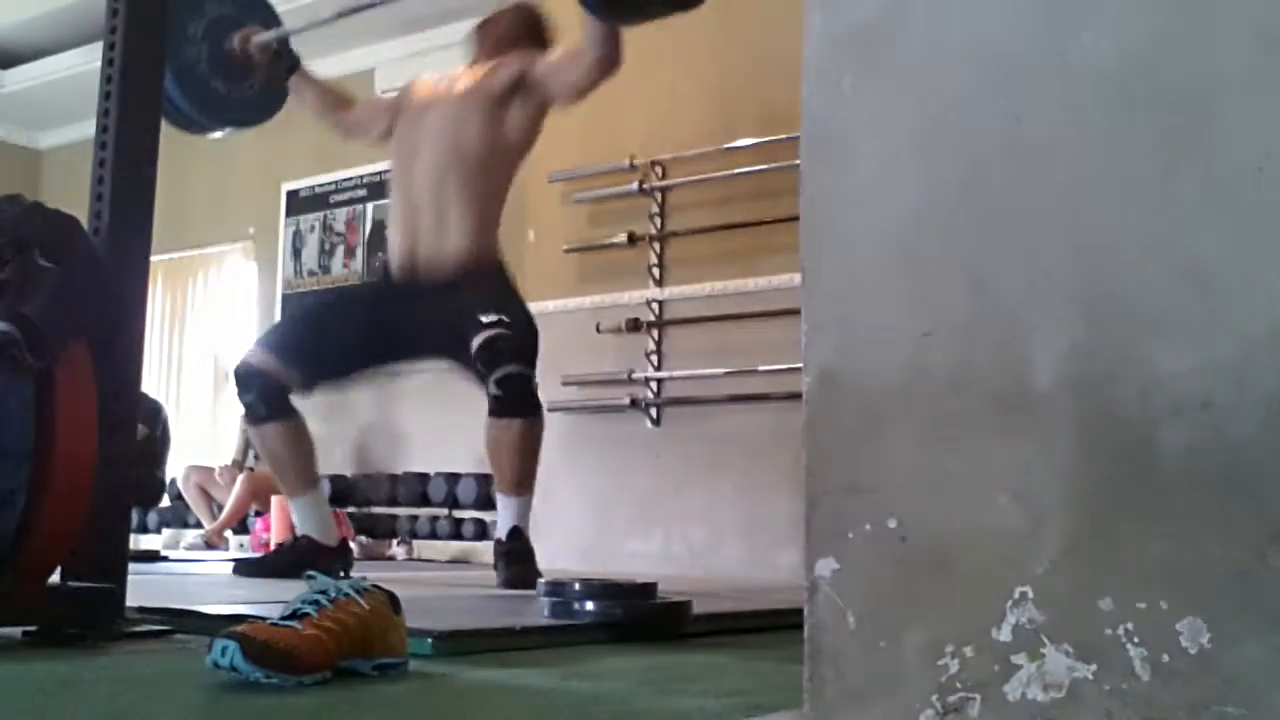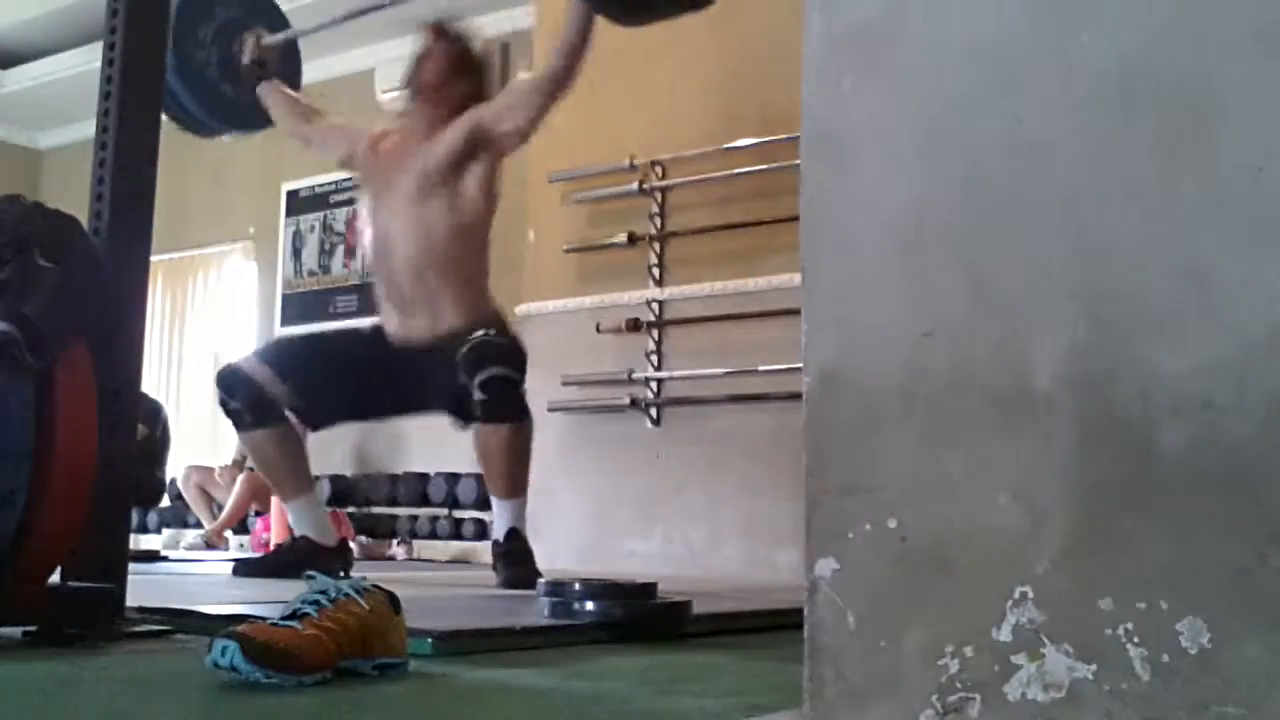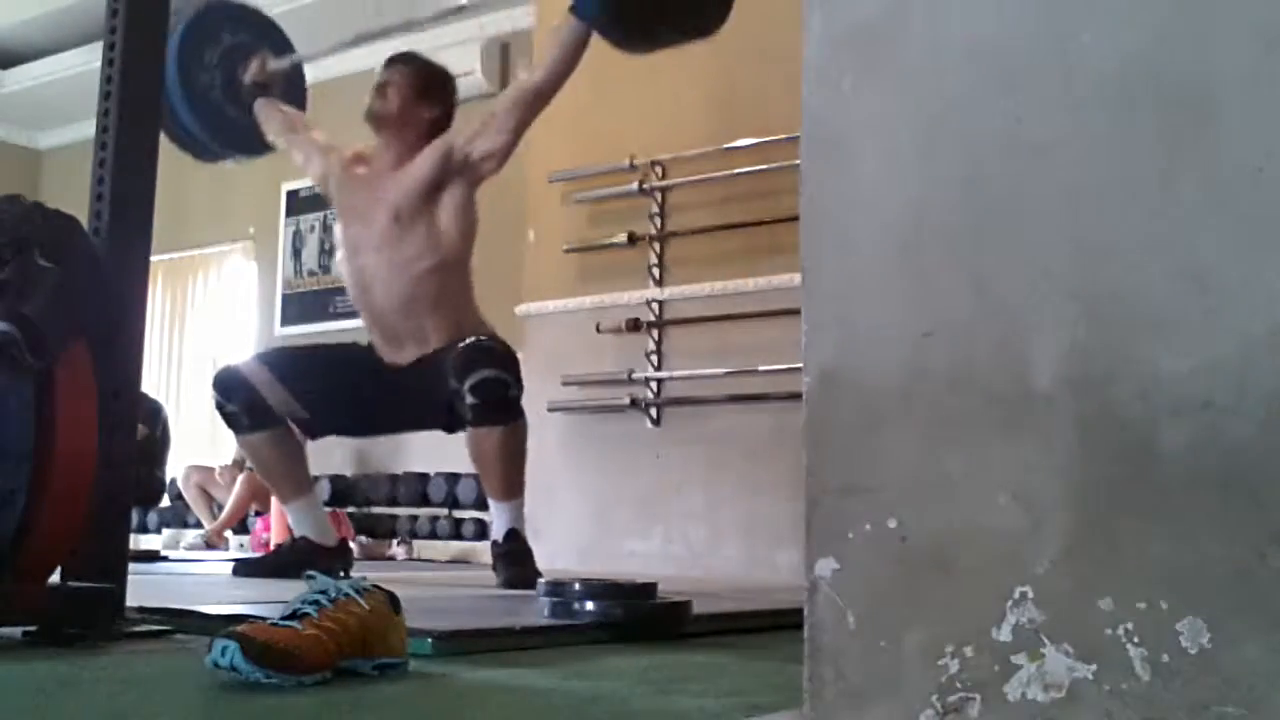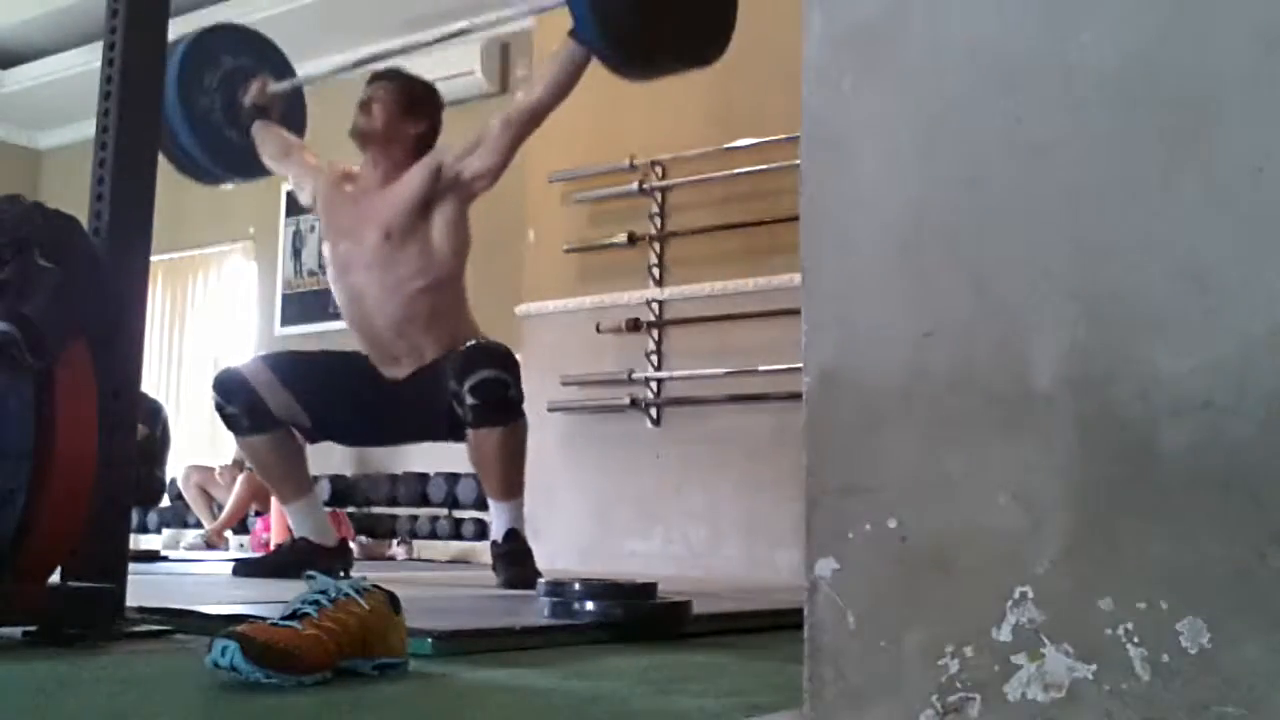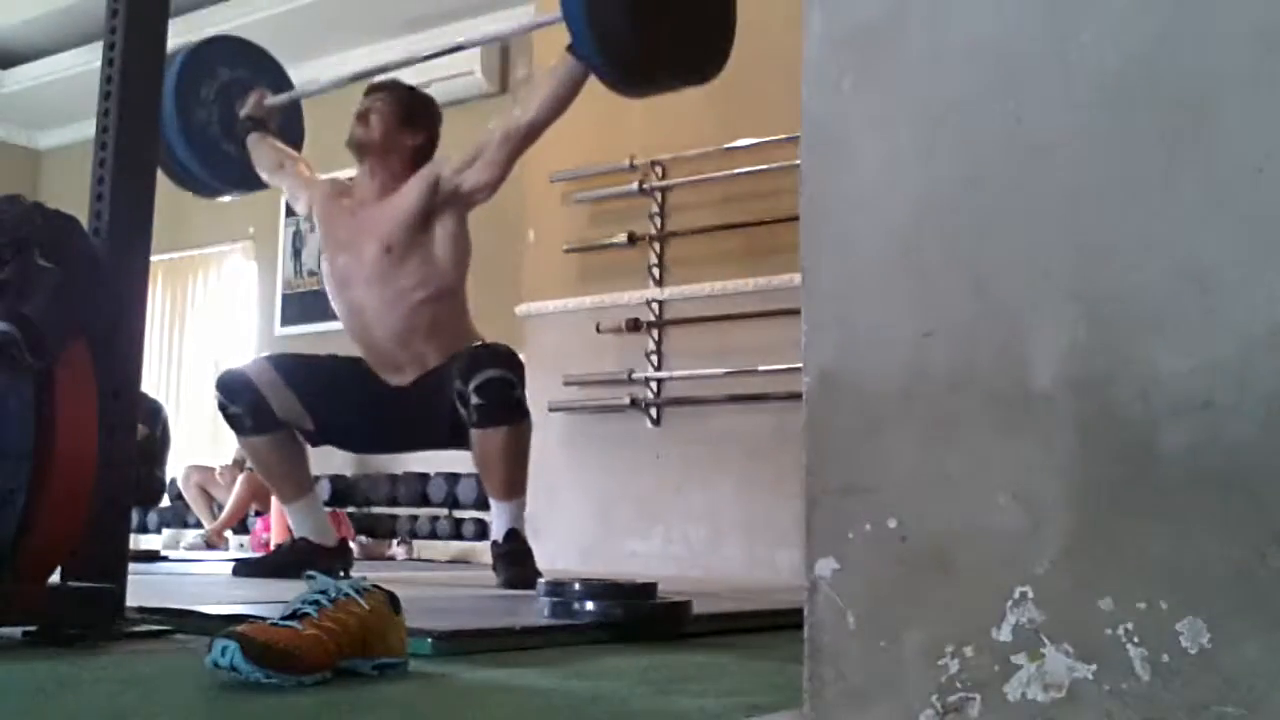
dt=0.1s
person 1, frame 1
left shoulder: (522, 79)
right shoulder: (419, 95)
left elbow: (597, 61)
right elbow: (343, 109)
right wrist: (278, 61)
left hip: (467, 283)
right hip: (397, 295)
left knee: (505, 364)
right knee: (257, 373)
left ankle: (512, 538)
right ankle: (319, 538)
person 1, frame 2
left shoulder: (475, 133)
right shoulder: (373, 146)
left elbow: (558, 67)
right elbow: (305, 120)
right wrist: (261, 73)
left hip: (457, 339)
right hip: (392, 347)
left knee: (492, 369)
right knee: (242, 382)
left ankle: (508, 537)
right ankle: (316, 539)
person 1, frame 3
left shoulder: (447, 165)
right shoulder: (340, 172)
left elbow: (530, 91)
right elbow: (289, 130)
left wrist: (585, 13)
right wrist: (260, 92)
left hip: (455, 373)
right hip: (382, 373)
left knee: (485, 377)
right knee: (238, 387)
left ankle: (508, 540)
right ankle: (316, 539)
person 1, frame 4
left shoulder: (437, 180)
right shoulder: (331, 190)
left elbow: (525, 111)
right elbow: (282, 151)
left wrist: (584, 36)
right wrist: (258, 113)
left hip: (453, 379)
right hip: (380, 385)
left knee: (485, 376)
right knee: (239, 390)
left ankle: (508, 540)
right ankle: (317, 540)
person 1, frame 5
left shoulder: (434, 192)
right shoulder: (326, 203)
left elbow: (521, 125)
right elbow: (277, 166)
right wrist: (254, 126)
left hip: (459, 391)
right hip: (383, 394)
left knee: (491, 375)
right knee: (242, 390)
left ankle: (509, 543)
right ankle: (318, 542)
